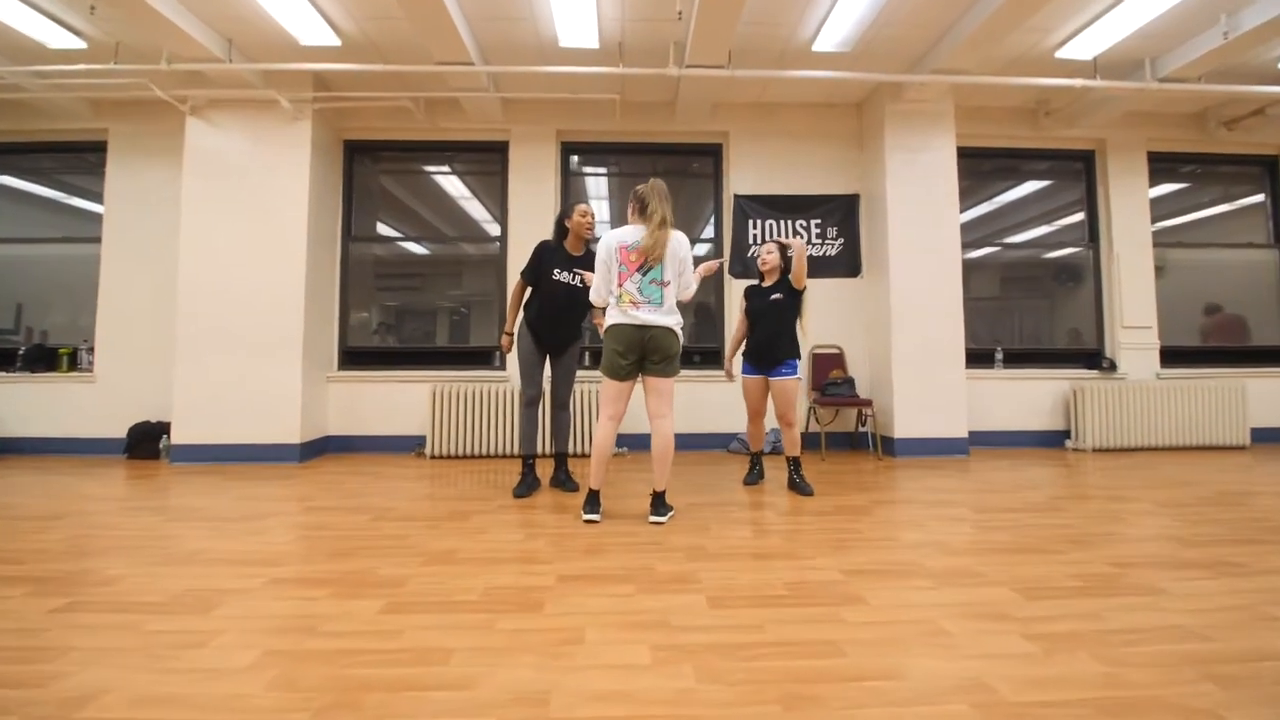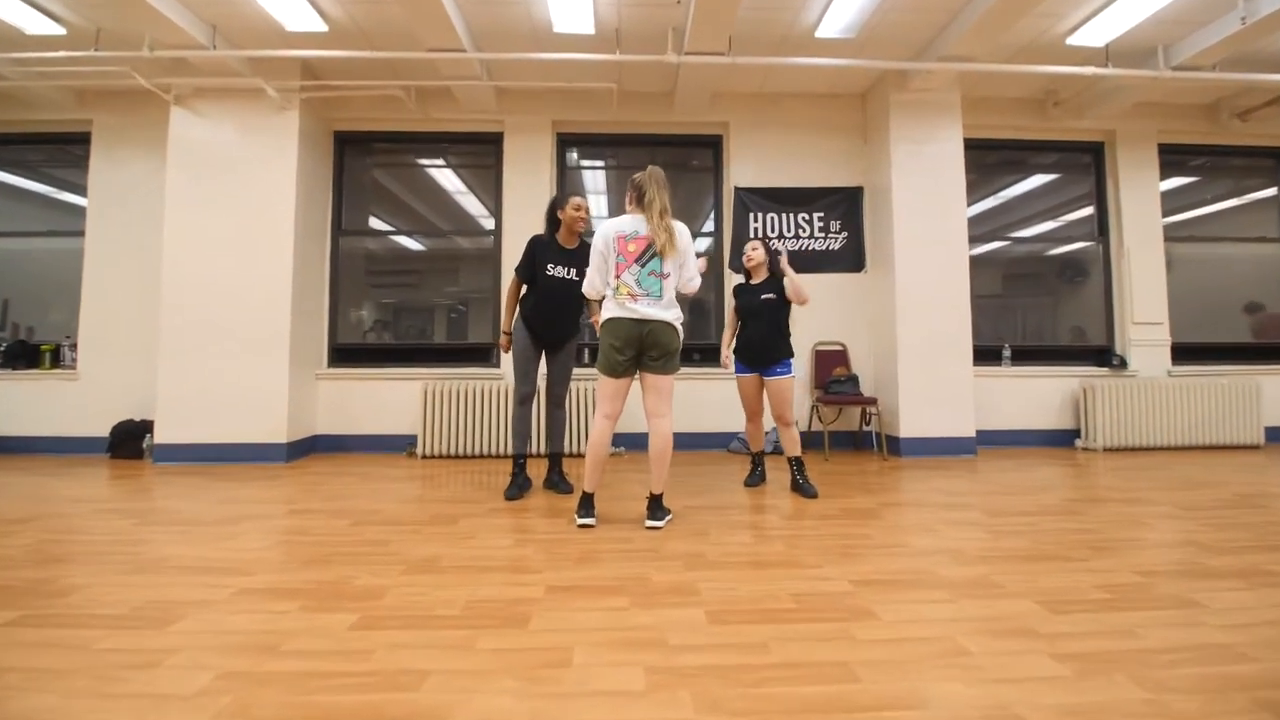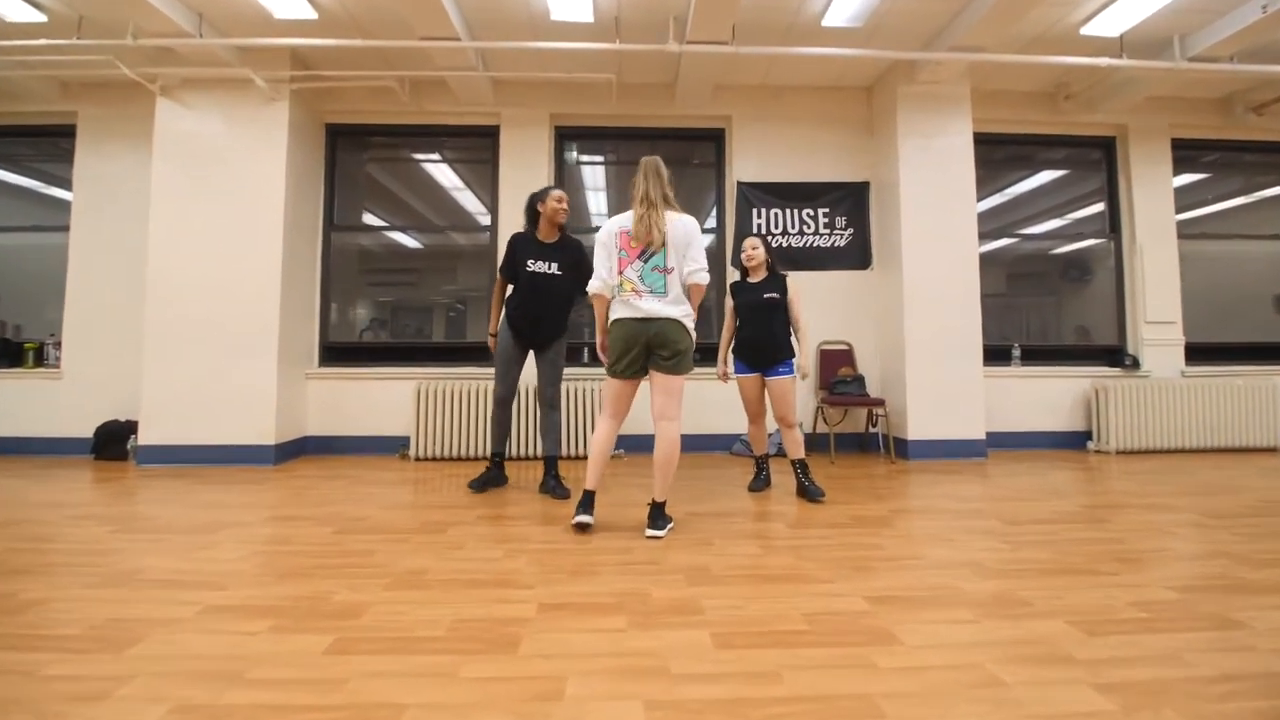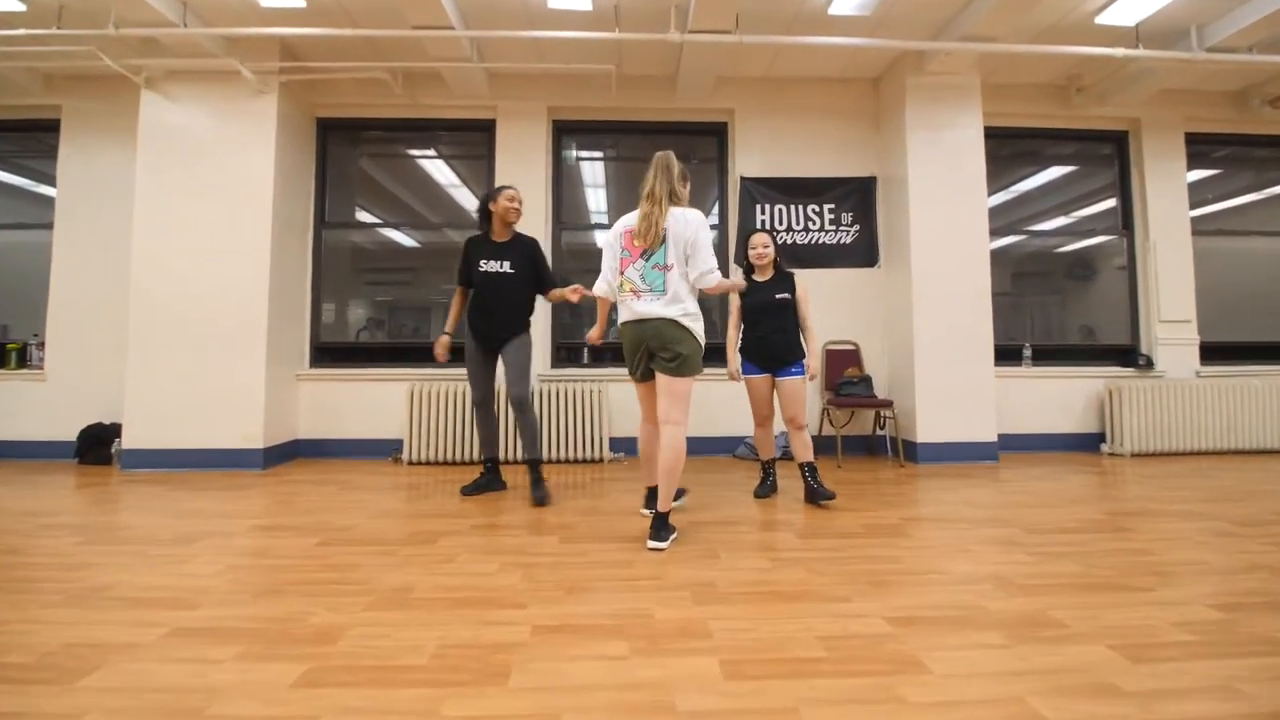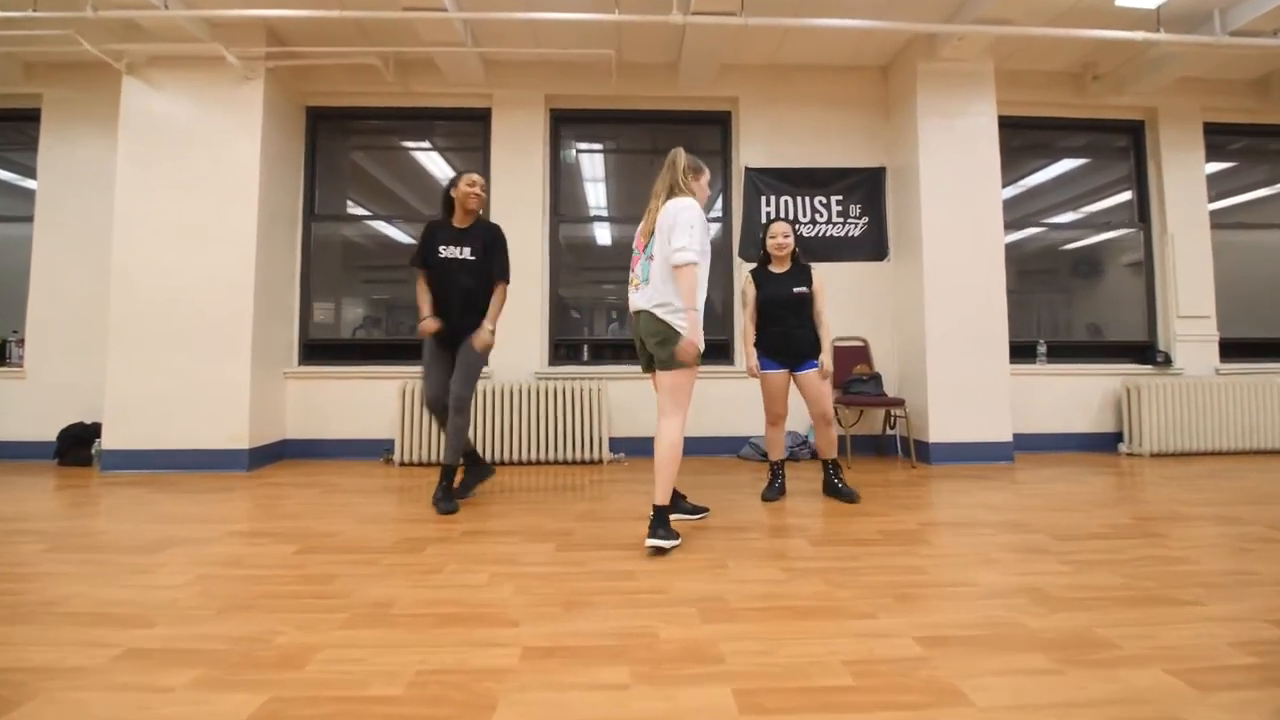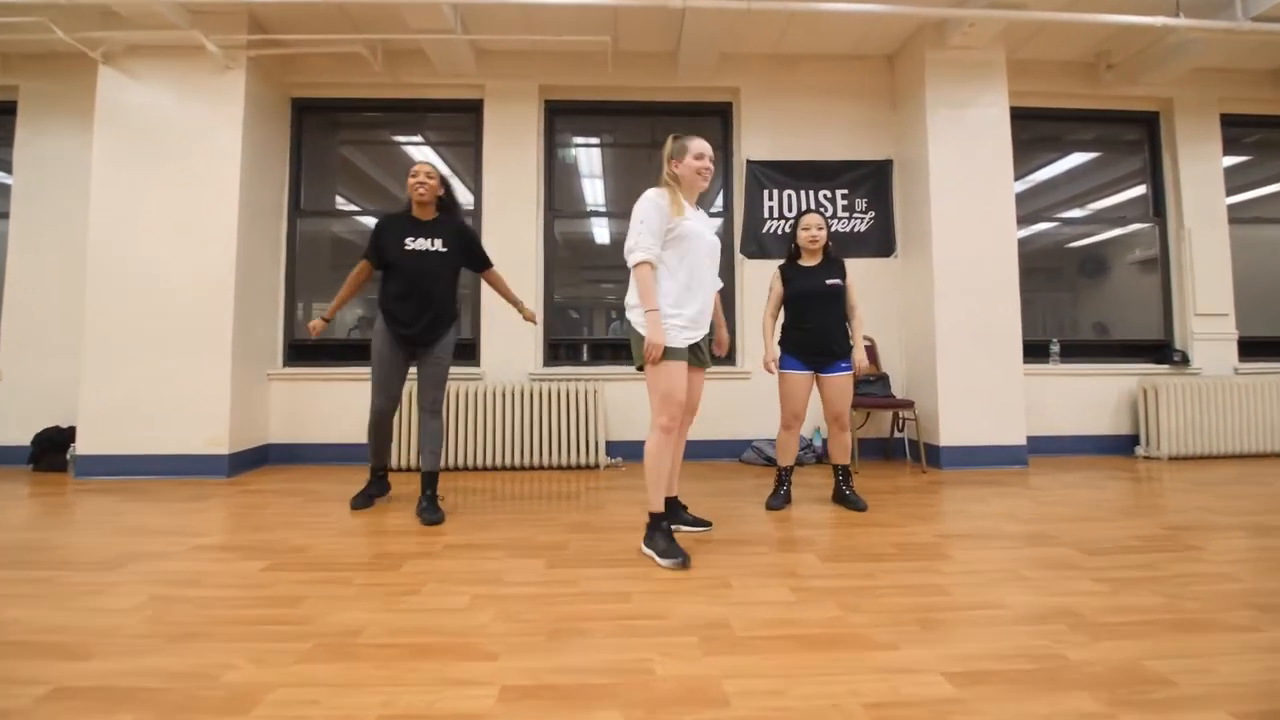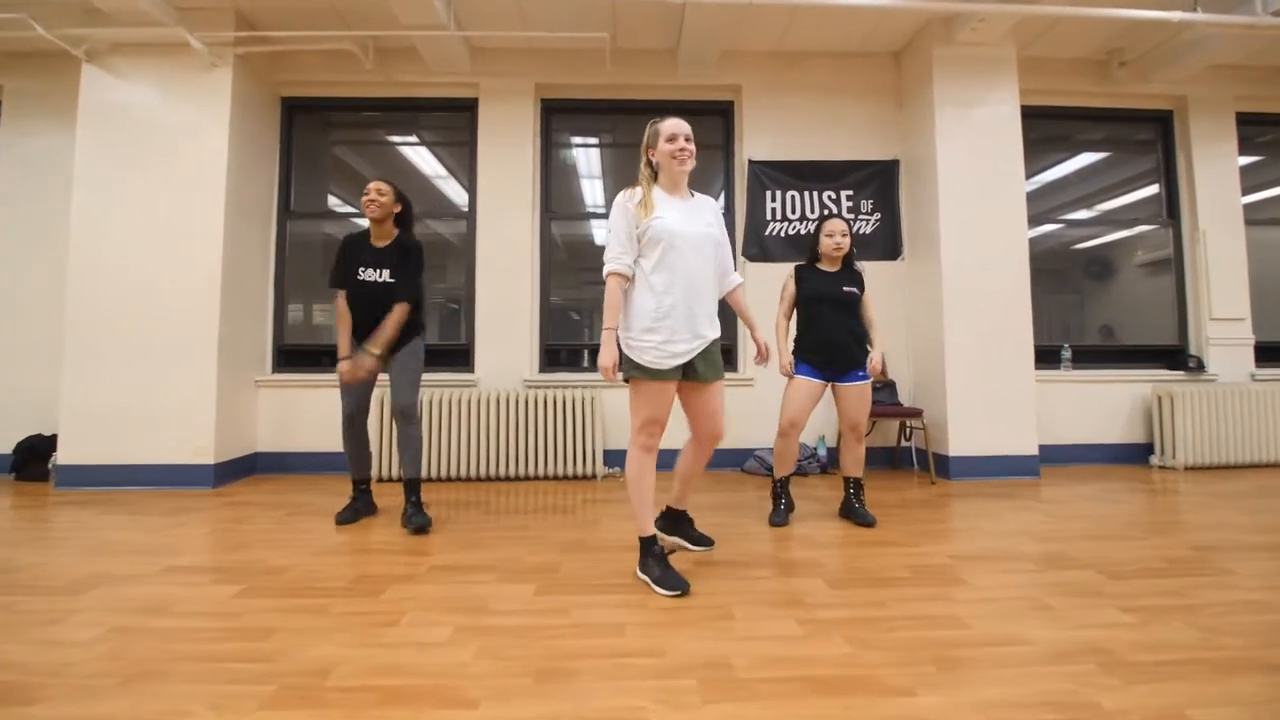
dt=0.4s
person 1, frame 1
left shoulder: (611, 239)
right shoulder: (678, 240)
left elbow: (600, 298)
right elbow: (685, 293)
left wrist: (594, 282)
right wrist: (701, 272)
left hip: (622, 332)
right hip: (663, 333)
left knee: (609, 417)
right knee: (661, 417)
left ankle: (593, 500)
right ankle: (659, 502)
person 1, frame 2
left shoulder: (608, 229)
right shoulder: (678, 231)
left elbow: (593, 289)
right elbow: (689, 286)
left wrist: (596, 309)
right wrist: (698, 268)
left hip: (619, 326)
right hip: (662, 327)
left knee: (605, 415)
right knee: (659, 416)
left ankle: (587, 504)
right ankle: (656, 505)
person 1, frame 3
left shoulder: (612, 227)
right shoulder: (686, 224)
left elbow: (600, 286)
right elbow: (698, 279)
left wrist: (601, 331)
right wrist: (689, 312)
left hip: (626, 326)
right hip: (671, 326)
left knee: (610, 416)
right knee: (667, 419)
left ankle: (586, 503)
right ankle: (658, 514)
person 1, frame 4
left shoulder: (623, 225)
right shoulder: (690, 219)
left elbow: (606, 287)
right elbow: (708, 281)
left wrist: (599, 325)
right wrist: (734, 284)
left hip: (634, 327)
right hip: (676, 327)
left knee: (651, 419)
right knee: (672, 423)
left ankle: (655, 494)
right ankle: (660, 522)
person 1, frame 5
left shoulder: (653, 217)
right shoulder: (687, 207)
right elbow: (685, 261)
right wrist: (693, 318)
left hip: (646, 317)
right hip: (671, 319)
left knee: (670, 414)
right knee: (672, 417)
left ankle: (669, 497)
person 1, frame 6
left shoulder: (702, 218)
right shoulder: (656, 200)
left elbow: (710, 280)
right elbow: (641, 258)
left wrist: (720, 326)
right wrist: (651, 318)
left hip: (692, 328)
right hip: (660, 324)
left knee: (683, 419)
right knee: (667, 420)
left ankle: (670, 506)
person 1, frame 7
left shoulder: (709, 208)
right shoulder: (633, 202)
left elbow: (726, 276)
right elbow: (617, 272)
left wrist: (753, 329)
right wrist: (609, 336)
left hip: (703, 337)
right hip: (650, 338)
left knee: (710, 433)
right knee: (646, 438)
person 2, frame 1
left shoulder: (594, 261)
right shoulder: (546, 251)
right elbow: (521, 287)
left wrist: (602, 320)
right wrist: (508, 330)
left hip: (568, 340)
right hip: (533, 333)
left knee: (561, 401)
right knee: (530, 397)
left ankle: (561, 469)
right ankle: (528, 472)
person 2, frame 2
left shoulder: (589, 254)
right shoulder: (539, 245)
right elbow: (516, 285)
right wrist: (506, 329)
left hip: (565, 336)
right hip: (529, 329)
left knee: (557, 400)
right knee: (524, 395)
left ankle: (555, 471)
right ankle: (519, 472)
person 2, frame 3
left shoulder: (574, 249)
right shoulder: (519, 242)
left elbow: (588, 291)
right elbow: (501, 285)
right wrist: (493, 330)
left hip: (553, 335)
right hip: (514, 330)
left knee: (549, 401)
right knee: (503, 396)
left ankle: (551, 474)
right ankle: (496, 467)
person 2, frame 4
left shoulder: (528, 247)
right shoulder: (474, 245)
left elbow: (547, 290)
right elbow: (462, 291)
left wrist: (566, 293)
right wrist: (447, 332)
left hip: (515, 334)
right hip: (478, 335)
left knee: (520, 399)
right knee: (482, 402)
left ankle: (536, 475)
right ankle: (491, 473)
person 2, frame 5
left shoulder: (491, 233)
right shoulder: (433, 231)
left elbow: (501, 286)
right elbow: (422, 279)
left wrist: (488, 326)
right wrist: (426, 316)
left hip: (473, 330)
right hip: (440, 330)
left knee: (459, 400)
right knee: (435, 399)
left ankle: (446, 484)
right ankle: (475, 463)
person 2, frame 6
left shoulder: (456, 228)
right shoulder: (390, 225)
left elbow: (486, 271)
right elbow: (364, 271)
left wrist: (520, 306)
right wrist: (327, 315)
left hip: (439, 330)
right hip: (391, 325)
left knee: (431, 407)
right knee: (382, 407)
left ankle: (428, 494)
right ankle: (377, 479)
person 2, frame 7
left shoulder: (409, 248)
right shoulder: (351, 245)
left elbow: (403, 306)
right elbow: (342, 301)
left wrist: (375, 352)
right wrist: (345, 355)
left hip: (403, 342)
right hip: (359, 341)
left knee: (405, 409)
right knee: (352, 413)
right ankle: (362, 495)
person 3, frame 1
left shoulder: (792, 285)
right shoulder: (750, 292)
left elbow: (799, 247)
right elbow: (742, 329)
left wrist: (787, 242)
right wrist: (729, 357)
left hip: (784, 361)
right hip: (753, 361)
left knee: (787, 419)
right knee: (754, 417)
left ankle: (795, 473)
right ankle: (756, 465)
person 3, frame 2
left shoulder: (781, 283)
right shoulder: (739, 290)
left elbow: (802, 298)
right elbow: (731, 325)
left wrist: (786, 267)
right wrist: (725, 349)
left hip: (777, 359)
right hip: (746, 360)
left knee: (785, 418)
right knee: (752, 416)
left ankle: (798, 474)
right ankle: (757, 466)
person 3, frame 3
left shoulder: (782, 282)
right shoulder: (736, 289)
left elbow: (797, 320)
right elbow: (729, 326)
left wrist: (803, 354)
right wrist: (721, 360)
left hip: (779, 360)
right hip: (746, 360)
left knee: (787, 419)
right knee: (755, 417)
left ankle: (803, 478)
right ankle: (762, 470)
person 3, frame 4
left shoulder: (790, 281)
right shoulder: (741, 287)
left elbow: (804, 321)
right elbow: (734, 325)
left wrist: (812, 354)
right wrist: (732, 358)
left hip: (790, 360)
right hip: (755, 361)
left knee: (797, 421)
right knee: (762, 420)
left ankle: (811, 482)
right ankle: (768, 476)
person 3, frame 5
left shoulder: (807, 274)
right shoulder: (755, 278)
left elbow: (819, 316)
right elbow: (749, 320)
left wrist: (825, 352)
right wrist: (750, 354)
left hip: (807, 354)
right hip: (772, 356)
left knee: (824, 415)
right knee: (775, 418)
left ankle: (833, 477)
right ankle: (776, 478)
person 3, frame 6
left shoulder: (839, 267)
right shoulder: (784, 272)
left elbow: (852, 310)
right elbow: (770, 313)
left wrist: (859, 346)
right wrist: (769, 348)
left hip: (836, 354)
right hip: (796, 355)
left knee: (839, 421)
right knee: (791, 420)
left ankle: (843, 485)
right ankle: (782, 485)
person 3, frame 7
left shoulder: (856, 277)
right shoulder: (799, 274)
left elbow: (869, 321)
right elbow: (783, 315)
left wrist: (876, 349)
right wrist: (783, 351)
left hip: (853, 363)
right hip: (809, 362)
left knee: (855, 431)
right knee: (788, 425)
left ankle: (853, 499)
